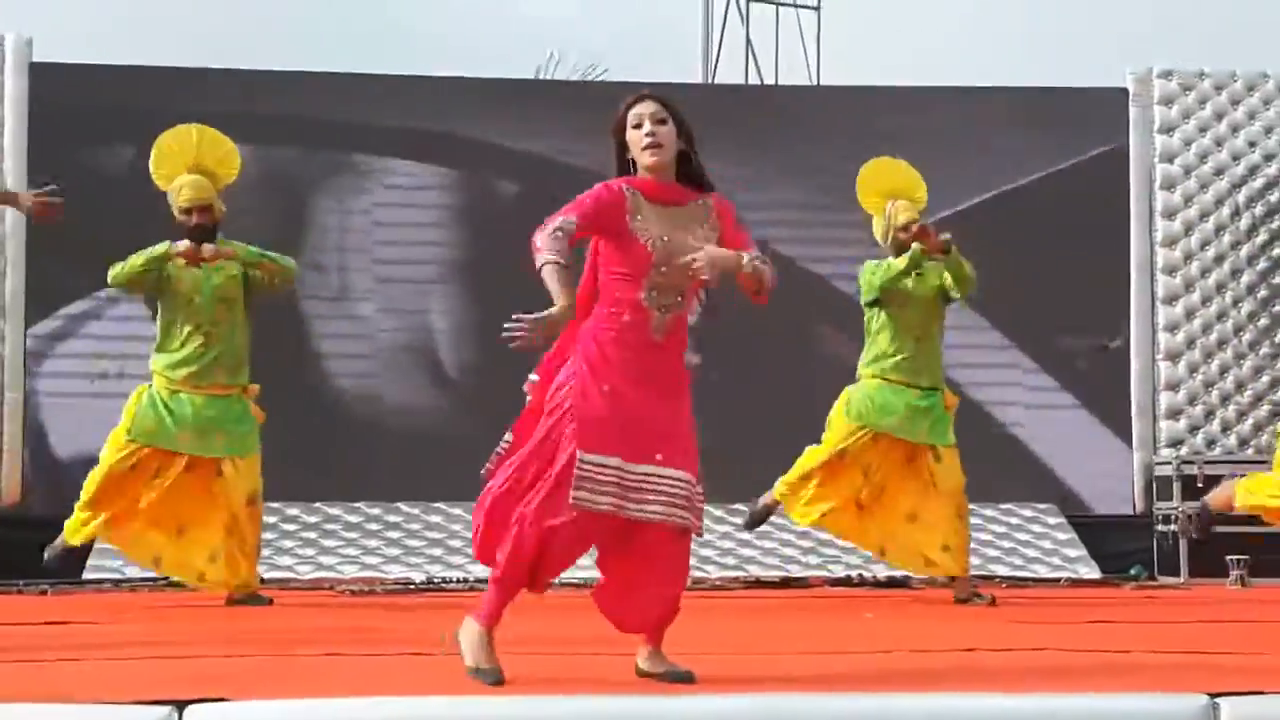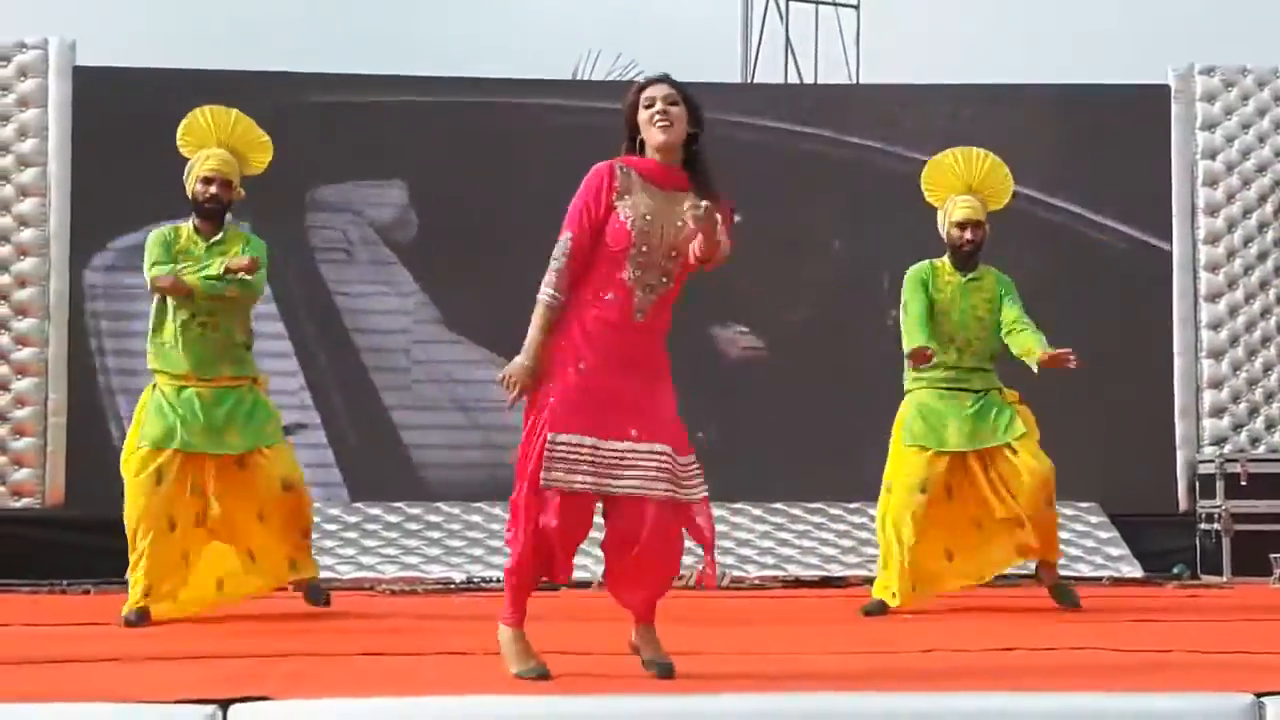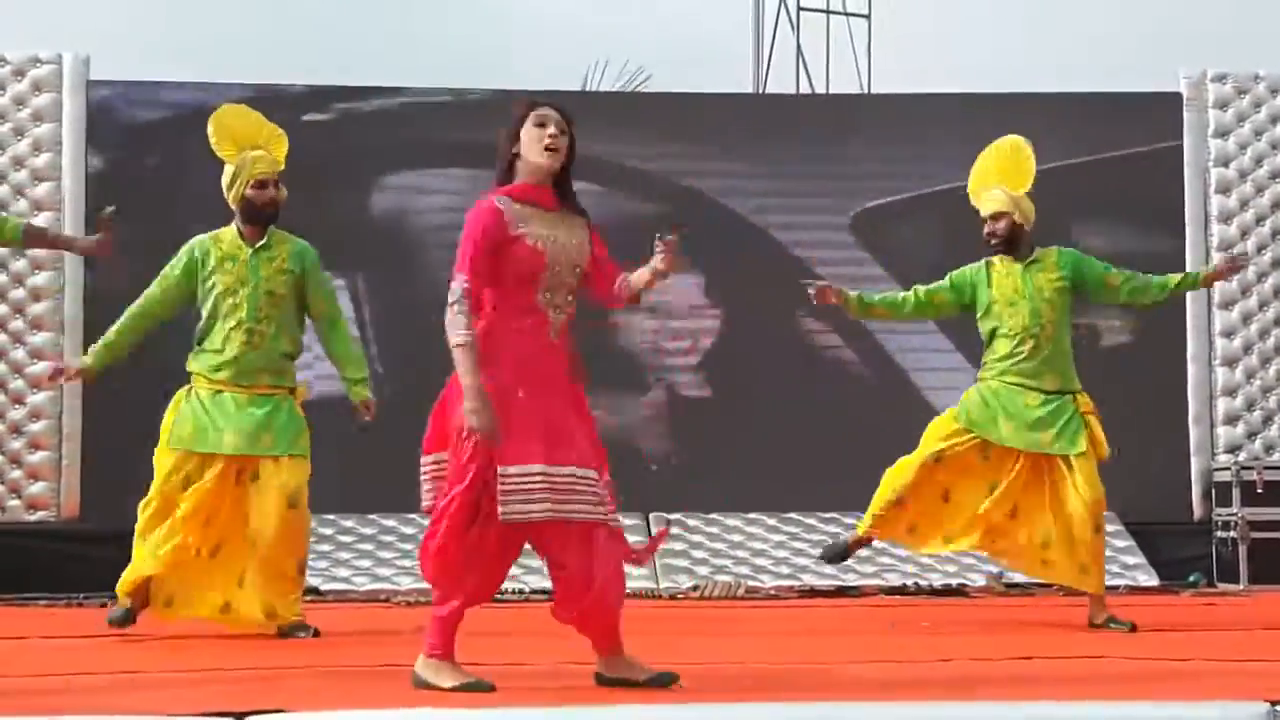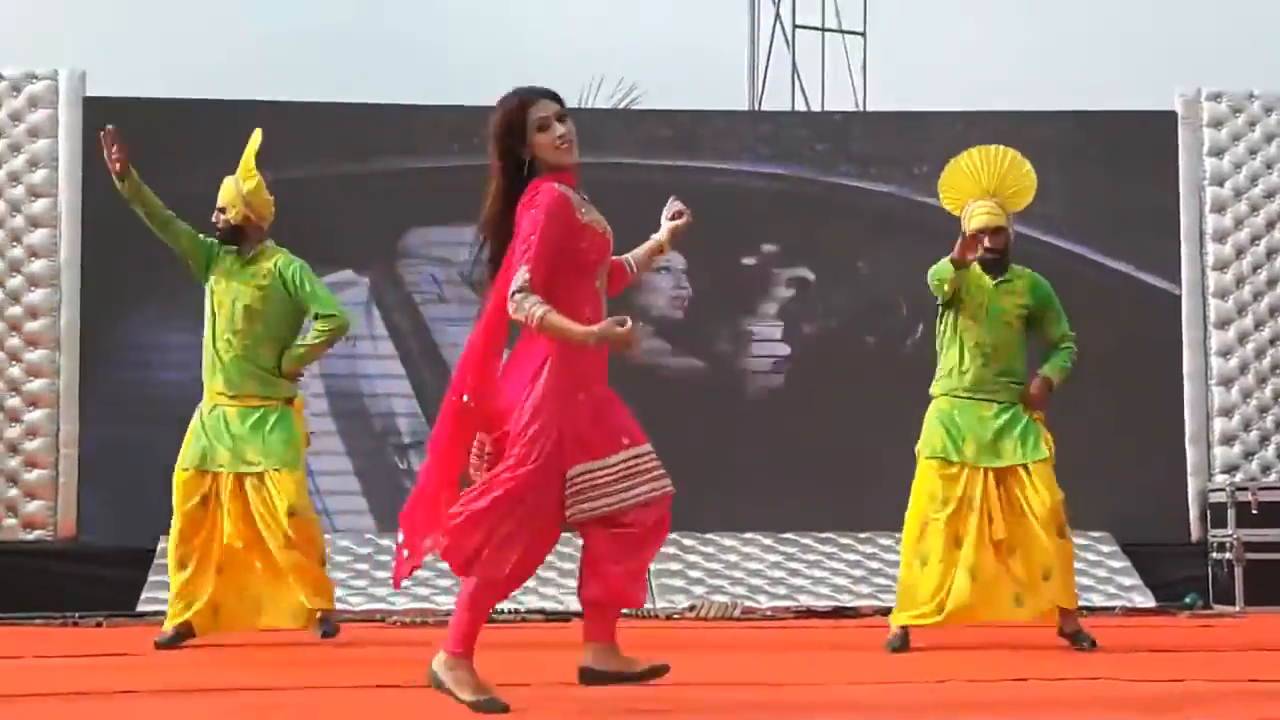
dt=1s
person 1, frame 1
left shoulder: (711, 209)
right shoulder: (614, 197)
left elbow: (762, 287)
right elbow: (549, 236)
left wrist: (732, 260)
right wrist: (562, 304)
left hip: (665, 384)
right hip: (599, 371)
left knee: (660, 524)
right knee: (557, 501)
left ankle: (651, 649)
right ankle: (481, 622)
person 1, frame 2
left shoulder: (700, 201)
right shoulder: (609, 177)
left elbow: (711, 256)
right elbow: (561, 267)
left wrist: (709, 230)
right wrist: (531, 351)
left hip: (645, 364)
right hip: (580, 355)
left knee: (655, 503)
right knee: (558, 489)
left ankle: (643, 629)
right ankle: (513, 624)
person 1, frame 3
left shoulder: (577, 223)
right shoulder: (493, 212)
left elbow: (613, 290)
right elbow: (461, 303)
left wrist: (655, 269)
right wrist: (472, 390)
left hip: (556, 385)
right hip: (499, 383)
left knee: (581, 523)
right knee: (488, 520)
left ankle: (611, 656)
right ankle: (434, 656)
person 1, frame 4
left shoulder: (569, 200)
right shoulder: (545, 198)
left elbow: (606, 277)
right elbow: (519, 299)
left wrist: (664, 236)
right wrist: (589, 335)
left hip: (578, 379)
right hip: (549, 375)
left knee: (632, 505)
right knee: (515, 518)
left ankle: (602, 649)
right ankle: (455, 657)
person 2, frame 1
left shoulder: (240, 261)
right shoulder: (164, 263)
left elbow: (287, 274)
right elbow: (117, 278)
left wrist: (239, 252)
right wrist: (171, 252)
left hip: (225, 405)
right hip: (166, 397)
left knee: (241, 497)
right knee: (116, 471)
left ankle: (241, 585)
right ankle: (74, 533)
person 2, frame 2
left shoulder: (249, 247)
right shoulder: (163, 239)
left elbow: (245, 291)
right elbow: (159, 281)
left wrist: (189, 282)
right wrist: (223, 269)
left hip: (238, 396)
right hip: (173, 397)
left knee: (284, 486)
right knee: (152, 499)
left ankle: (300, 571)
right ankle: (144, 597)
person 2, frame 3
left shoulder: (298, 254)
right shoulder: (202, 250)
left elbow: (330, 321)
right elbow: (151, 307)
left wrist: (357, 383)
right wrist: (96, 357)
left hip: (273, 407)
right hip: (207, 400)
left knee: (282, 511)
right knee: (173, 500)
left ankle: (283, 613)
right ankle: (139, 590)
person 2, frame 4
left shoulder: (287, 268)
right shoulder: (213, 256)
left elbow: (335, 320)
right elbow: (163, 221)
left wrist: (291, 364)
right wrist: (124, 175)
left hip: (266, 417)
right hip: (216, 414)
left knee: (289, 513)
right knee: (197, 518)
left ankle: (319, 607)
right ankle: (188, 617)
person 3, frame 1
left shoulder: (937, 274)
right shoulder: (873, 271)
left elbow: (967, 286)
right elbow: (879, 284)
left wrist: (948, 253)
right wrist: (916, 250)
left hip: (928, 400)
right hip: (878, 392)
left knee: (947, 488)
right knee: (834, 457)
left ankle: (961, 583)
right ankle: (775, 497)
person 3, frame 2
left shoulder: (999, 284)
right shoulder: (920, 276)
left elbow: (1019, 329)
right elbow: (912, 320)
left wrist: (1043, 355)
right wrist: (917, 348)
left hip: (986, 404)
right hip: (929, 406)
left knee: (1035, 479)
right knee: (909, 499)
left ankle: (1049, 573)
right ankle: (888, 591)
person 3, frame 3
left shoulder: (1066, 263)
right shoulder: (976, 277)
left elbow: (1132, 288)
right elbow: (917, 302)
left wrist: (1199, 278)
right wrist: (851, 301)
left hip: (1057, 407)
right hip: (995, 399)
left knee: (1085, 504)
right knee: (927, 463)
left ankle: (1098, 608)
right ankle: (861, 535)
person 3, frame 4
left shoulder: (1034, 286)
right shoulder: (951, 272)
left elbow: (1065, 343)
right elbow: (940, 285)
left wrist: (1048, 377)
right wrist: (958, 260)
left hip: (1014, 420)
right hip: (955, 418)
left knee: (1046, 512)
right knee: (932, 517)
left ankle: (1066, 618)
right ankle: (907, 621)
